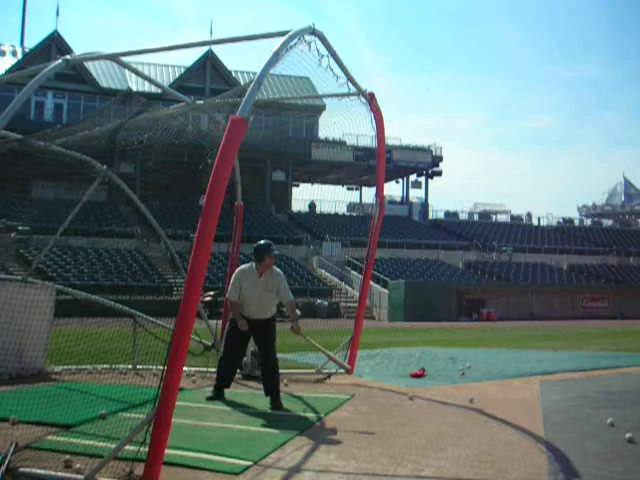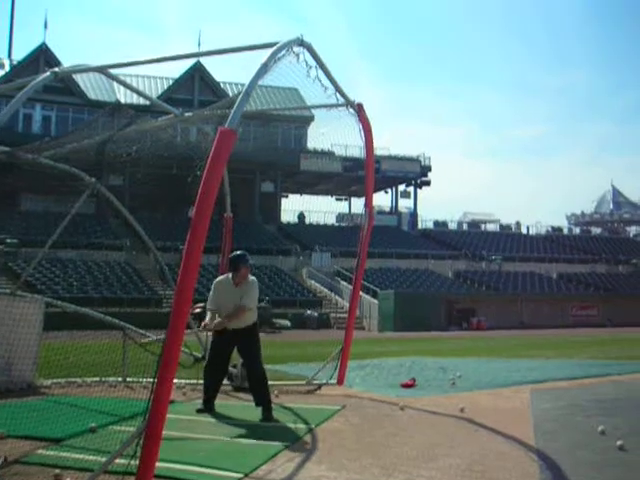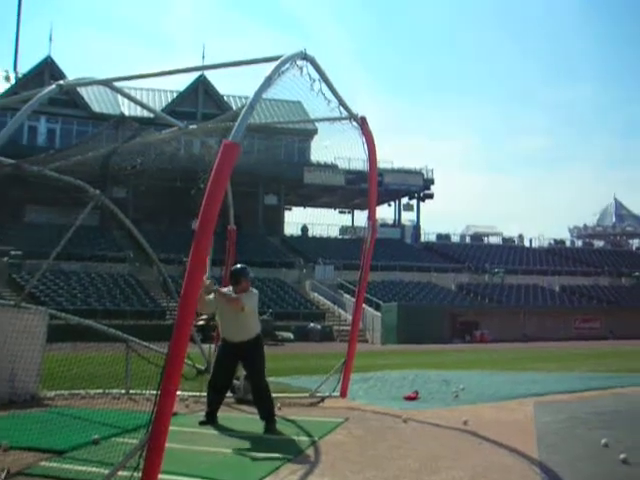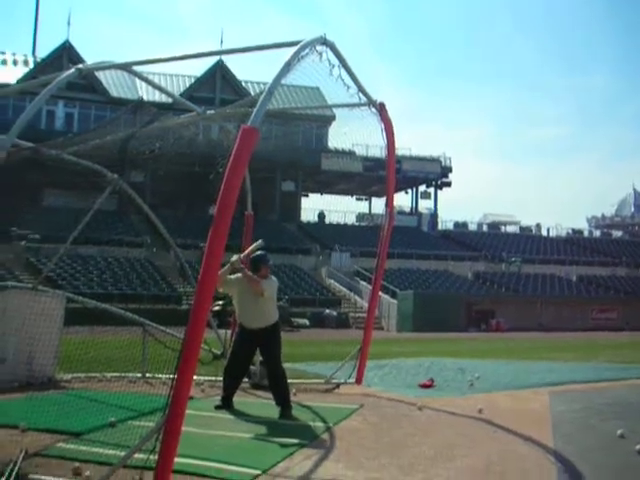
dt=0.3s
person 1, frame 1
left shoulder: (277, 275)
right shoulder: (241, 272)
left elbow: (289, 300)
right elbow: (232, 299)
left wrist: (295, 320)
right wrist: (239, 319)
left hip: (266, 322)
right hip: (241, 320)
left knee: (268, 359)
right knee: (229, 355)
left ankle: (274, 397)
right ankle: (218, 389)
person 1, frame 2
left shoulder: (252, 283)
right shoulder: (220, 283)
left elbow: (244, 308)
right elbow: (212, 308)
left wrist: (223, 321)
right wrist: (209, 320)
left hip: (247, 330)
right hip: (223, 331)
left knee: (255, 369)
right knee: (212, 367)
left ankle: (266, 408)
right ankle: (208, 402)
person 1, frame 3
left shoulder: (252, 295)
right shoulder: (220, 294)
left elbow: (236, 302)
right elbow: (201, 307)
left wrist: (214, 289)
right wrist: (203, 290)
left hip: (251, 344)
right hip: (228, 344)
left knee: (258, 382)
right knee: (217, 380)
left ankle: (270, 420)
right ankle: (211, 414)
person 1, frame 4
left shoulder: (272, 282)
right shoulder: (239, 280)
left elbow: (257, 286)
right elbow: (218, 282)
left wrist: (240, 268)
right wrist: (231, 265)
left hip: (269, 330)
right hip: (246, 330)
left knee: (275, 368)
right knee: (234, 366)
left ankle: (285, 406)
right ankle: (226, 399)
